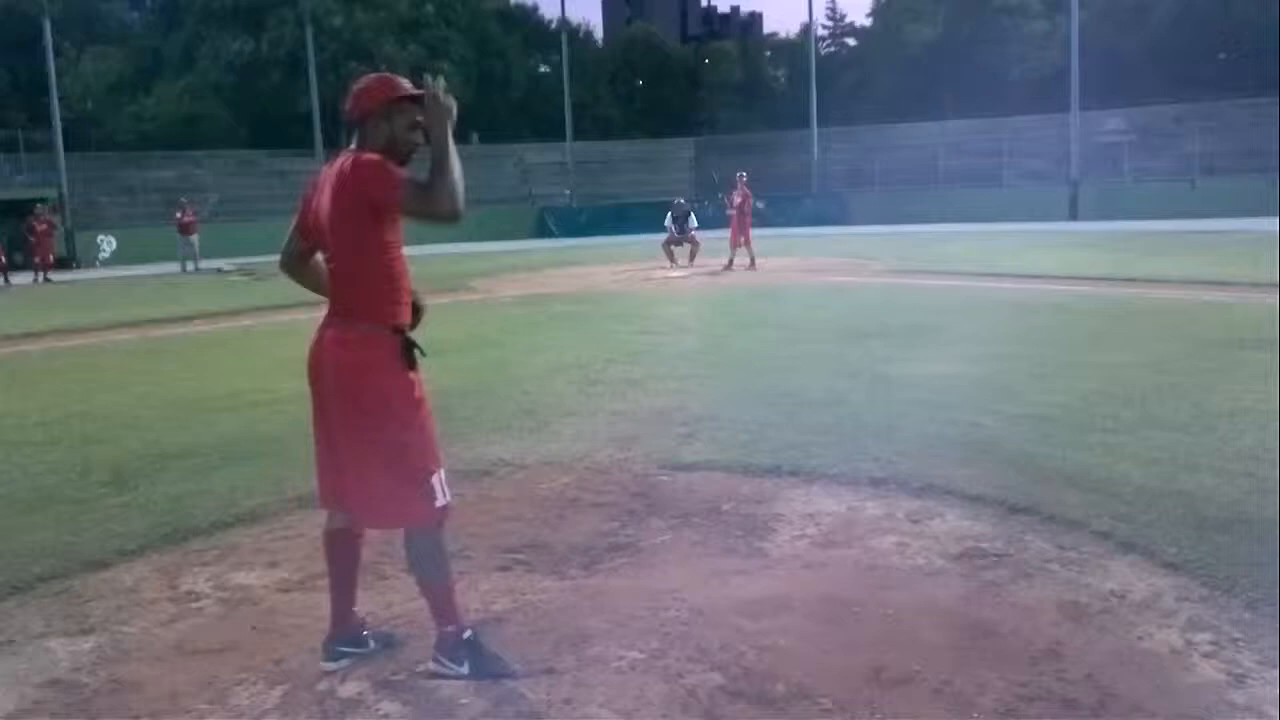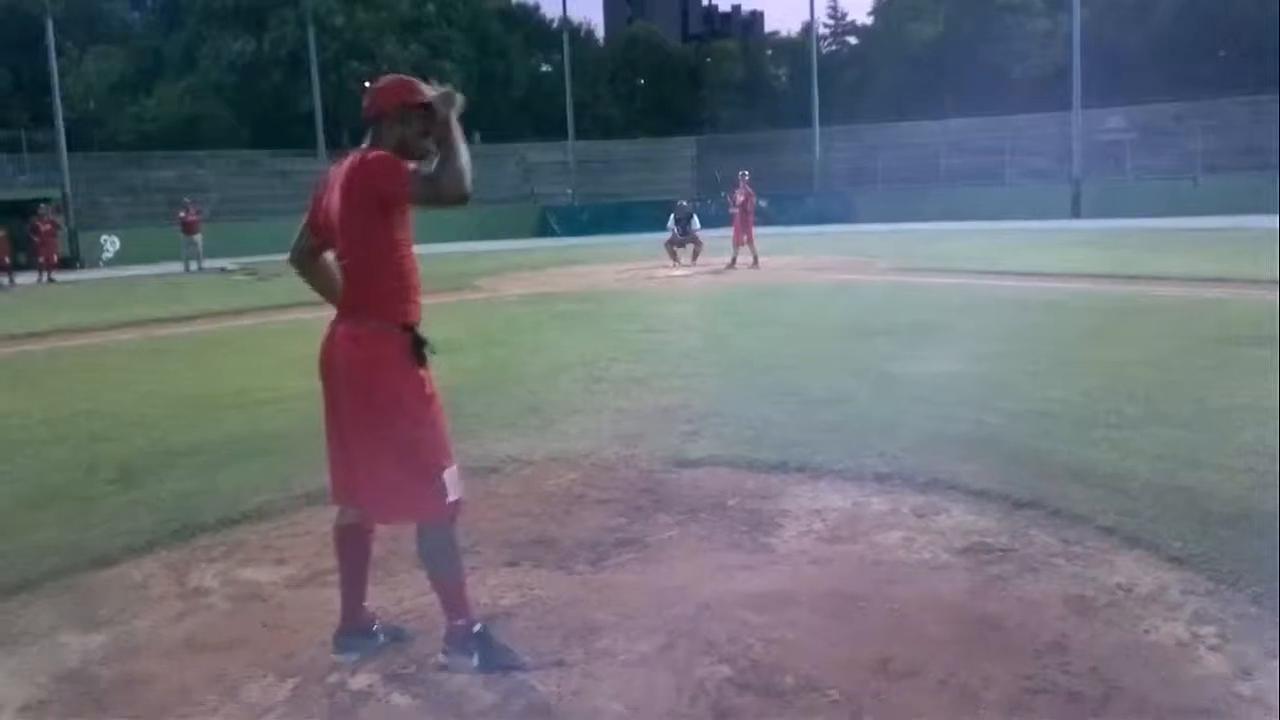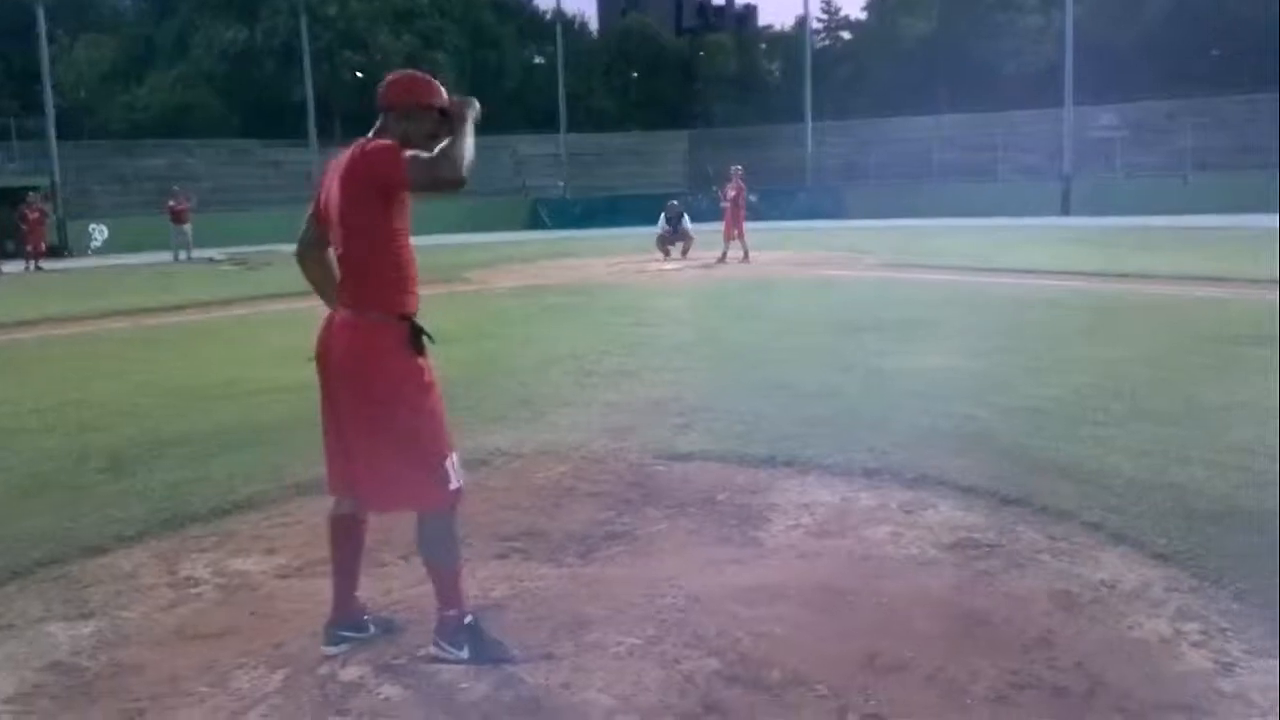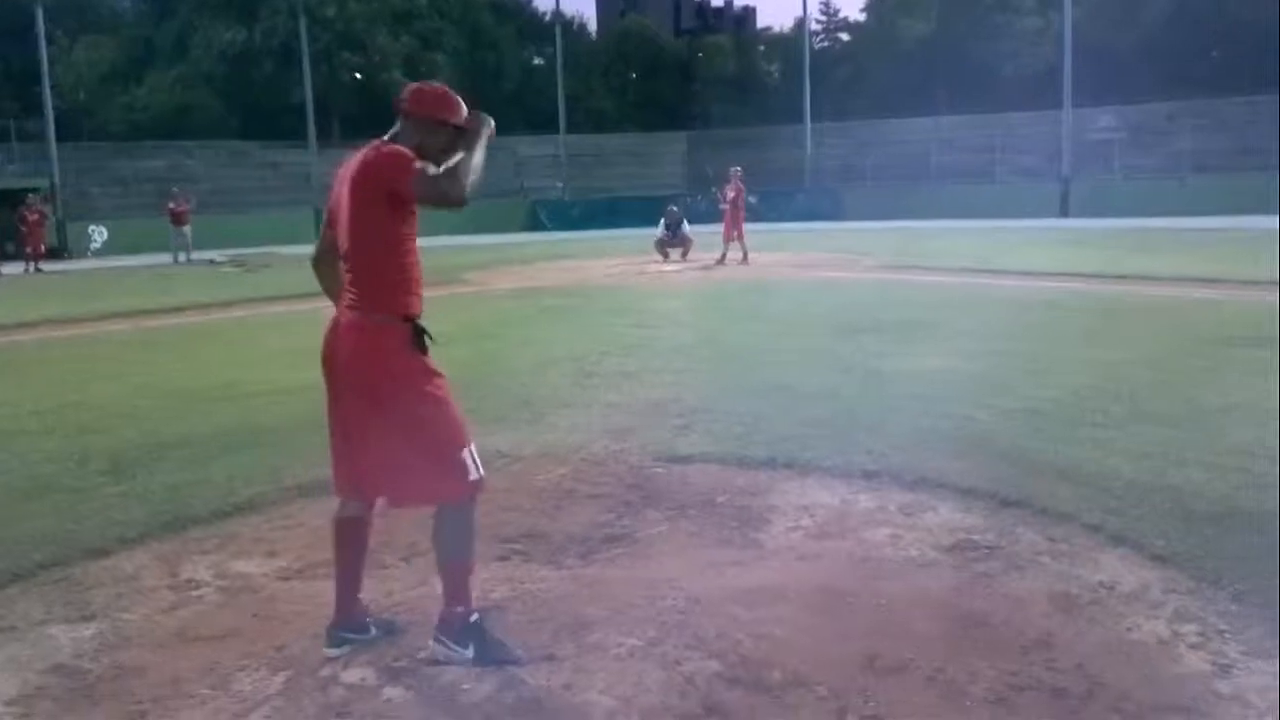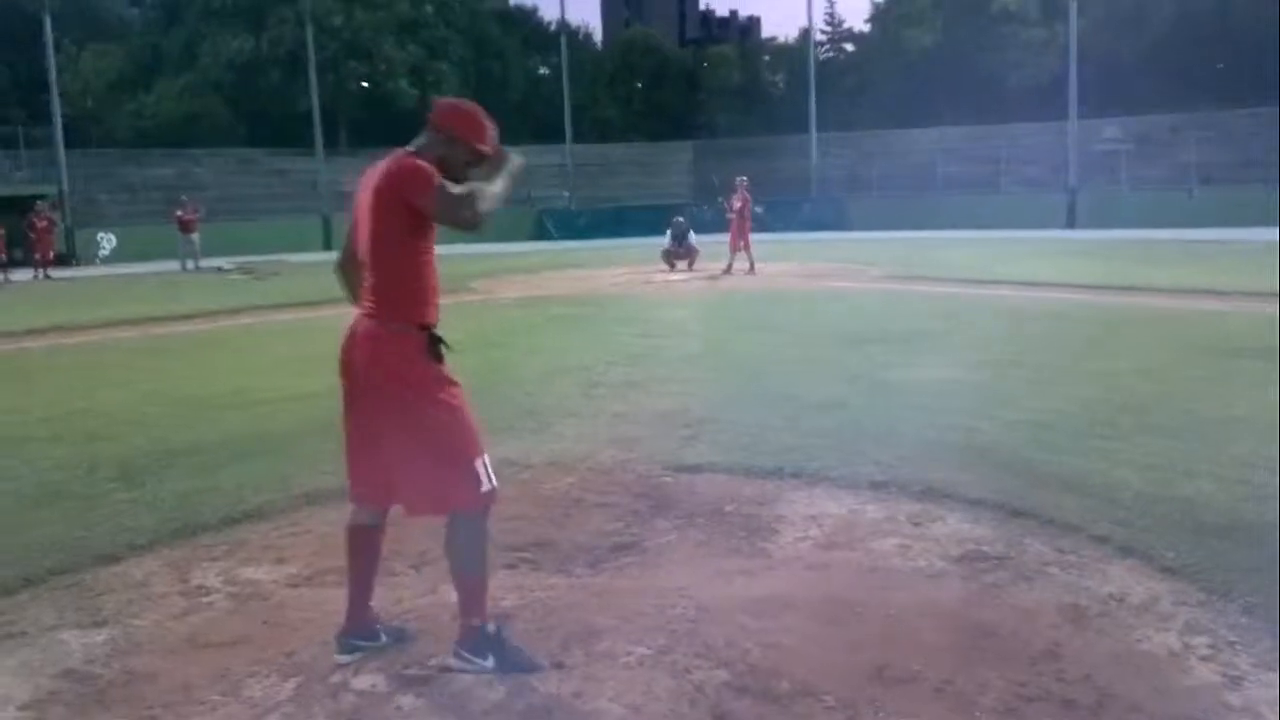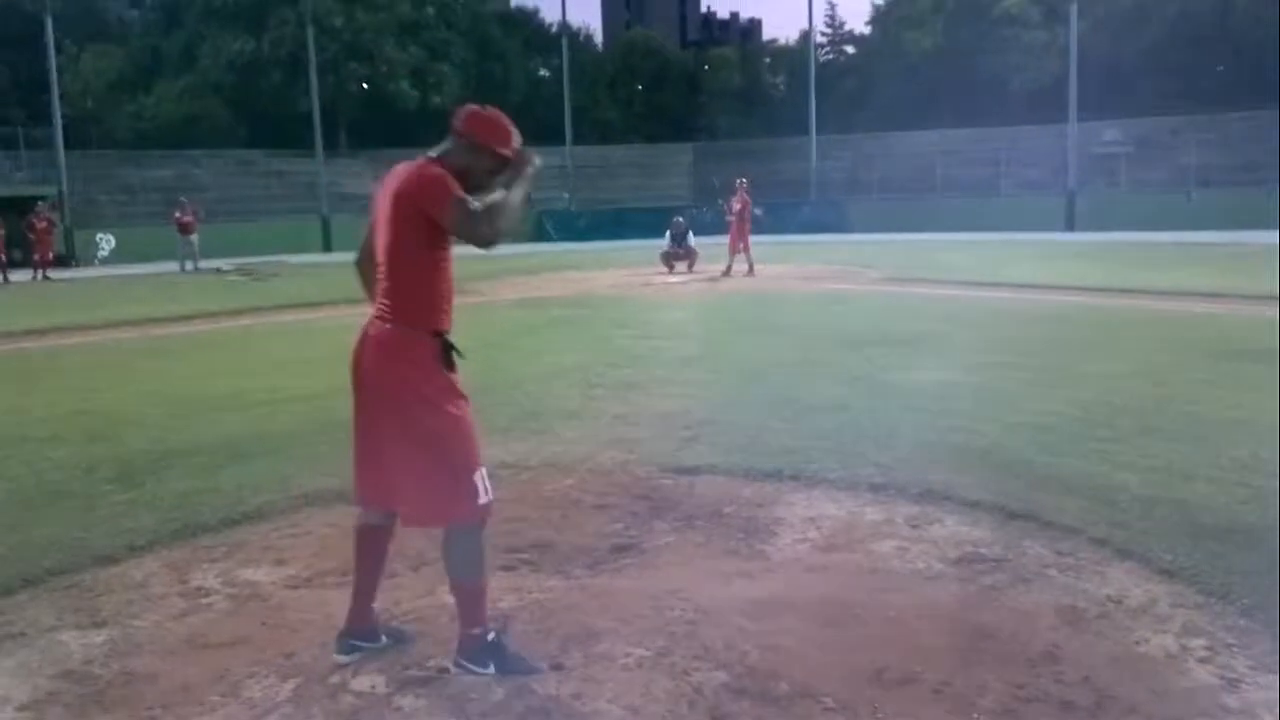
dt=0.1s
person 1, frame 1
left shoulder: (328, 178)
right shoulder: (368, 171)
left elbow: (294, 258)
right elbow: (448, 207)
right wrist: (443, 131)
left hip: (336, 346)
right hip: (376, 354)
left knee: (348, 498)
right knee: (424, 503)
left ankle: (344, 631)
right ankle: (454, 643)
person 1, frame 2
left shoulder: (339, 176)
right shoulder: (376, 168)
left elbow: (304, 256)
right elbow: (455, 189)
right wrist: (450, 125)
left hip: (347, 343)
right hip: (386, 351)
left knee: (359, 493)
right knee: (436, 499)
left ankle: (354, 624)
right ankle: (463, 635)
person 1, frame 3
left shoulder: (343, 165)
right shoulder: (376, 156)
left elbow: (309, 251)
right elbow: (451, 174)
right wrist: (466, 120)
left hip: (342, 336)
right hip: (383, 342)
left knee: (354, 484)
right knee: (439, 488)
left ankle: (345, 615)
right ankle: (453, 624)
person 1, frame 4
left shoulder: (355, 168)
right shoulder: (386, 161)
left elbow: (325, 256)
right elbow: (455, 191)
right wrist: (479, 139)
left hip: (349, 337)
right hip: (388, 343)
left knee: (359, 486)
right knee: (459, 481)
left ankle: (347, 617)
right ankle: (458, 623)
person 1, frame 5
left shoulder: (378, 175)
right shoulder: (410, 173)
left elbow: (348, 262)
right elbow: (469, 214)
right wrist: (502, 168)
left hip: (366, 343)
right hip: (405, 350)
left knee: (375, 492)
right knee: (470, 492)
left ankle: (359, 624)
right ankle: (477, 636)
person 1, frame 6
left shoulder: (402, 177)
right shoulder: (430, 180)
left elbow: (367, 259)
right elbow: (487, 231)
right wrist: (522, 177)
left hip: (379, 346)
right hip: (416, 356)
left knee: (383, 495)
right knee: (469, 504)
left ankle: (360, 625)
right ankle: (476, 643)
